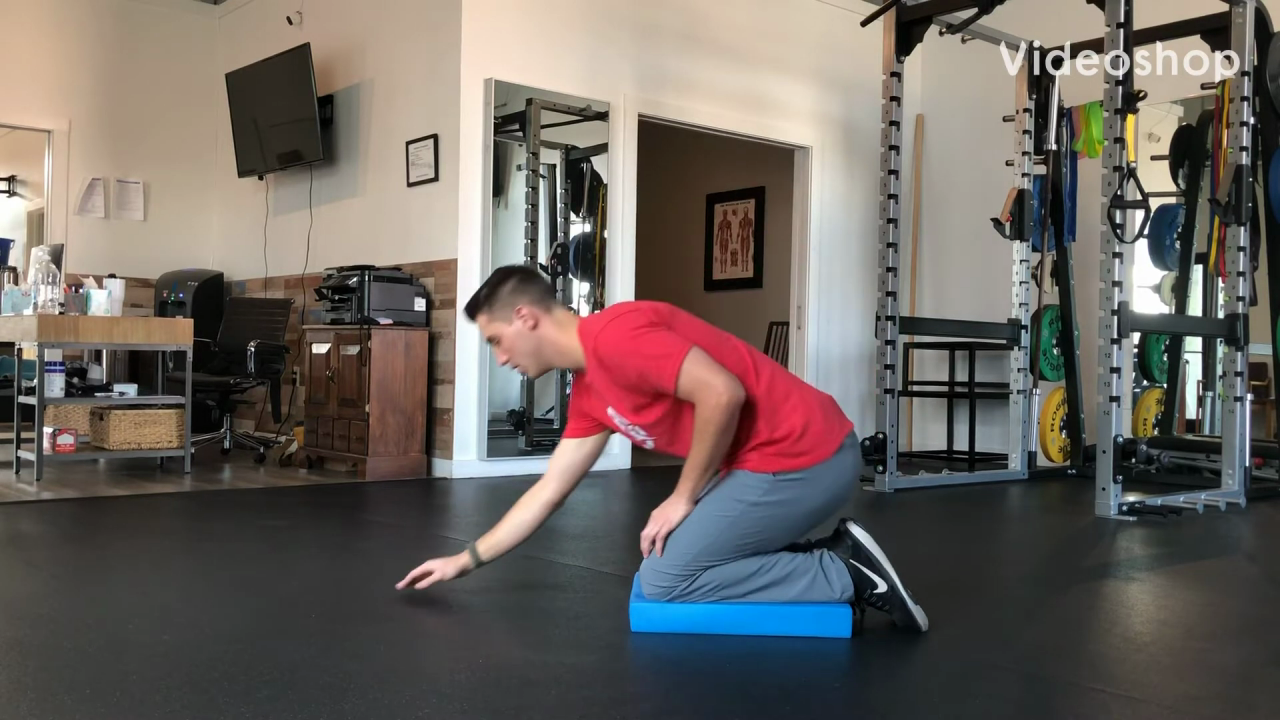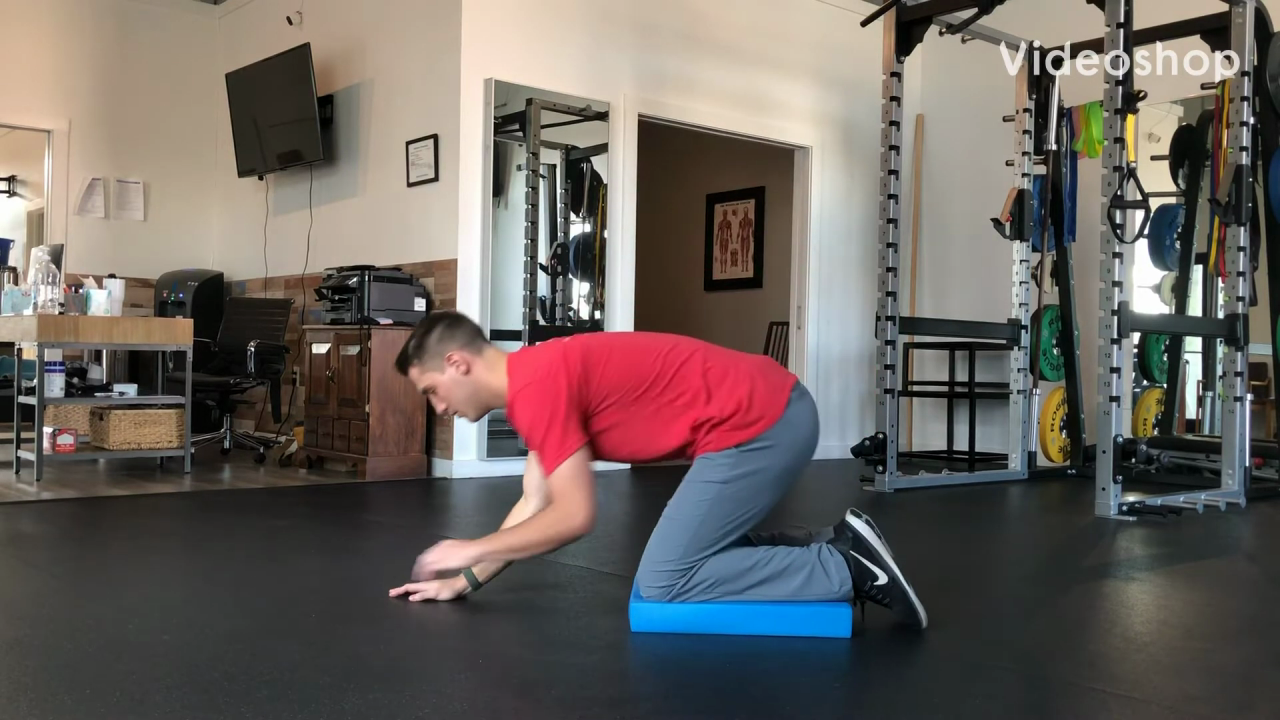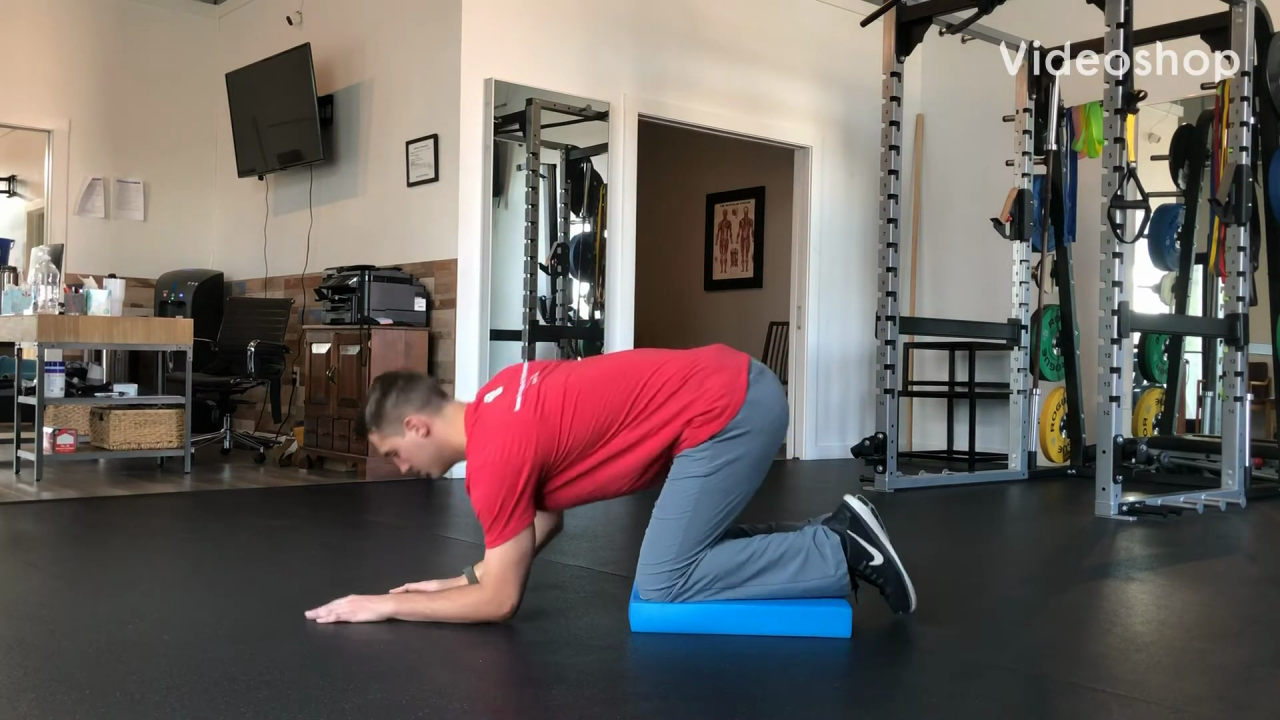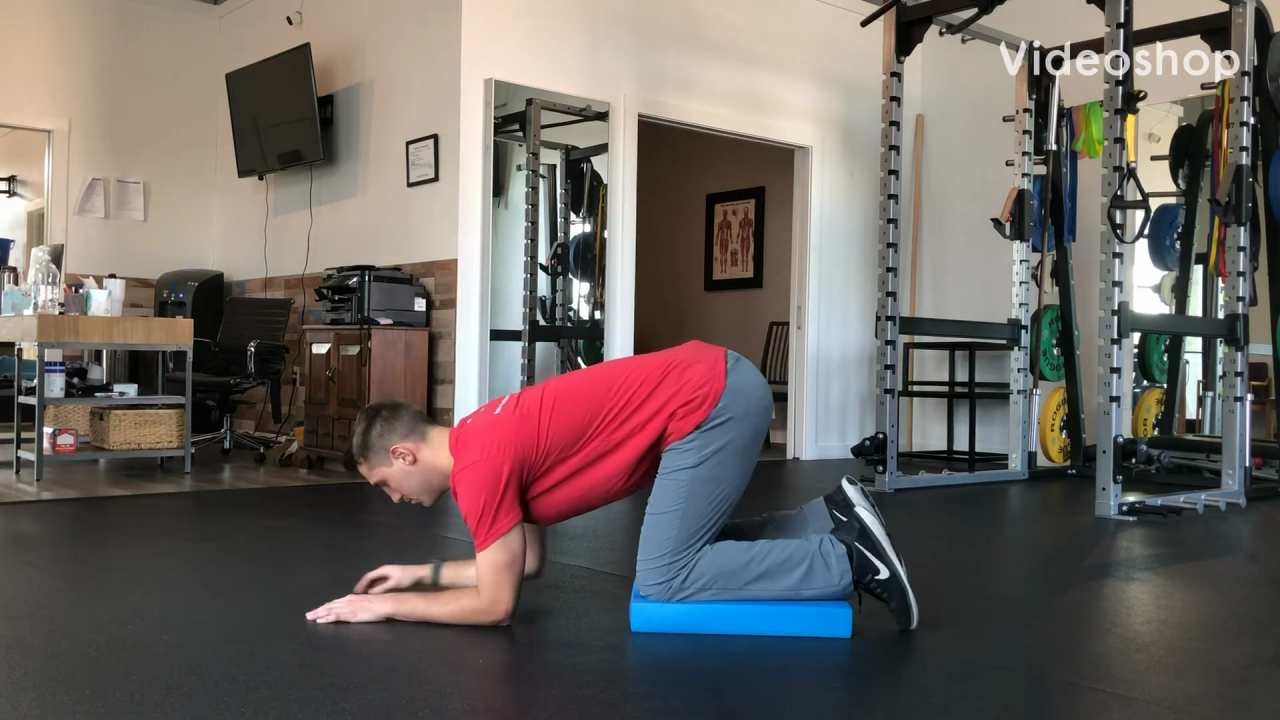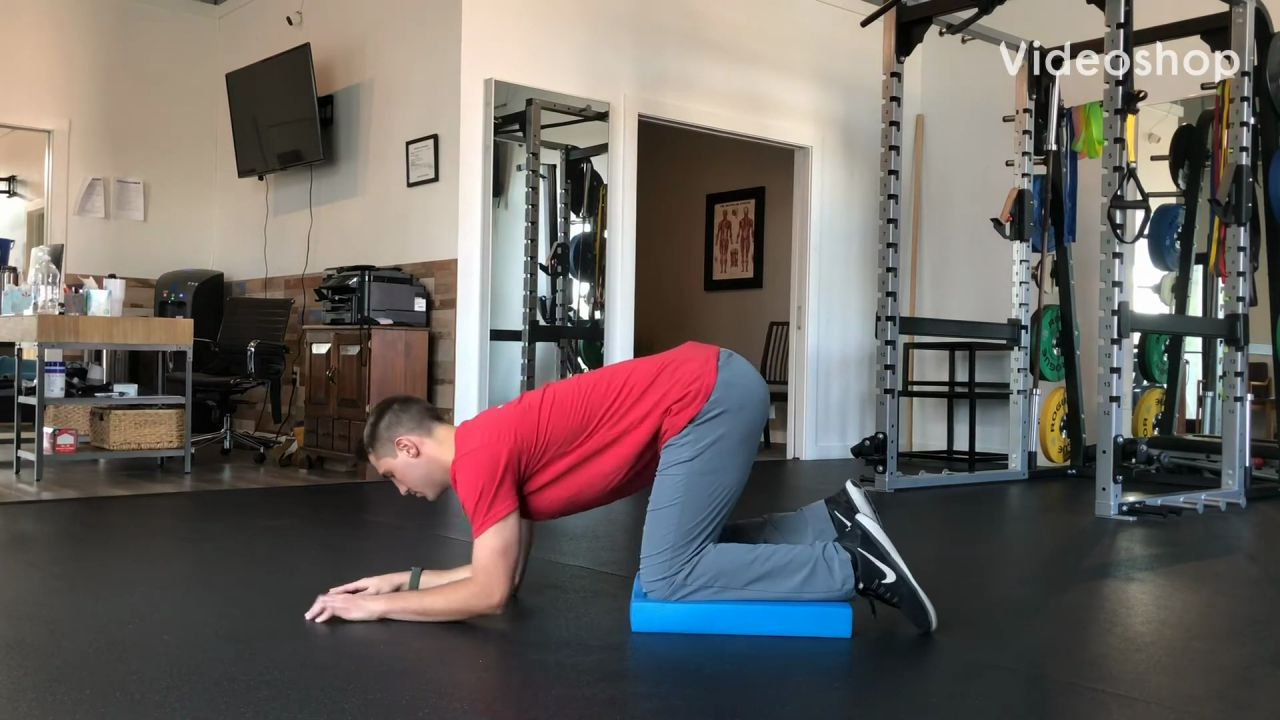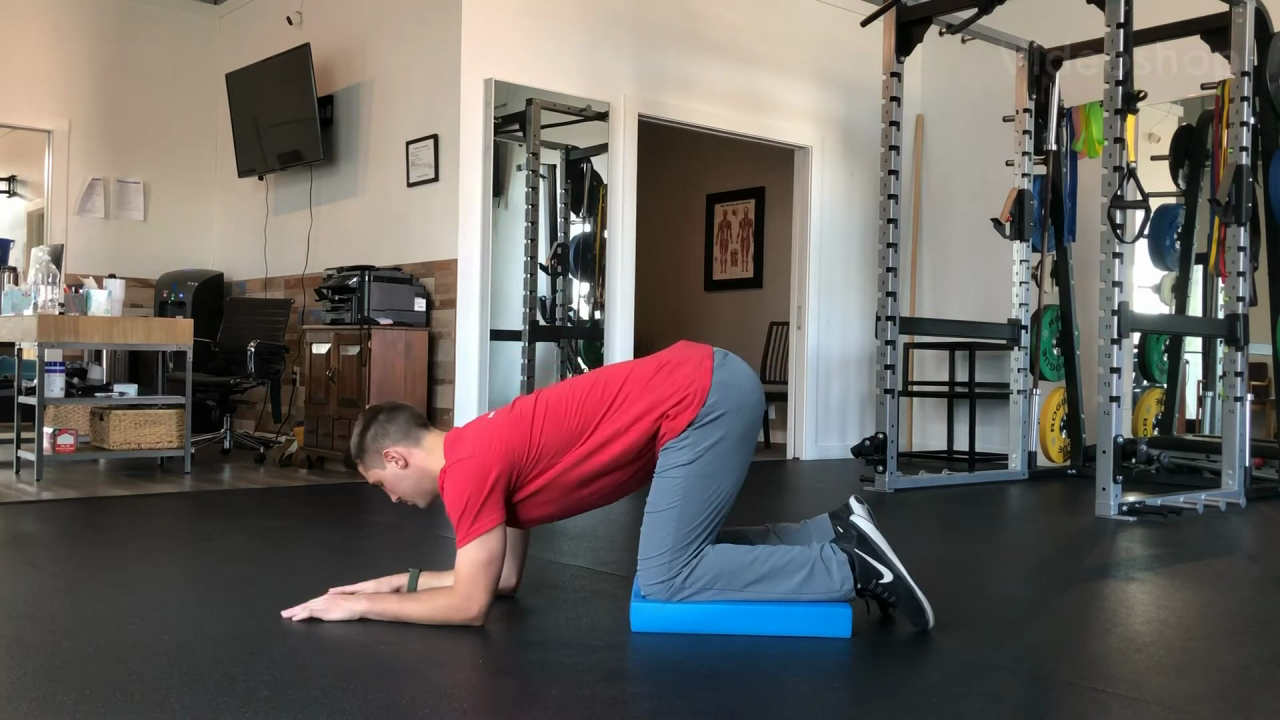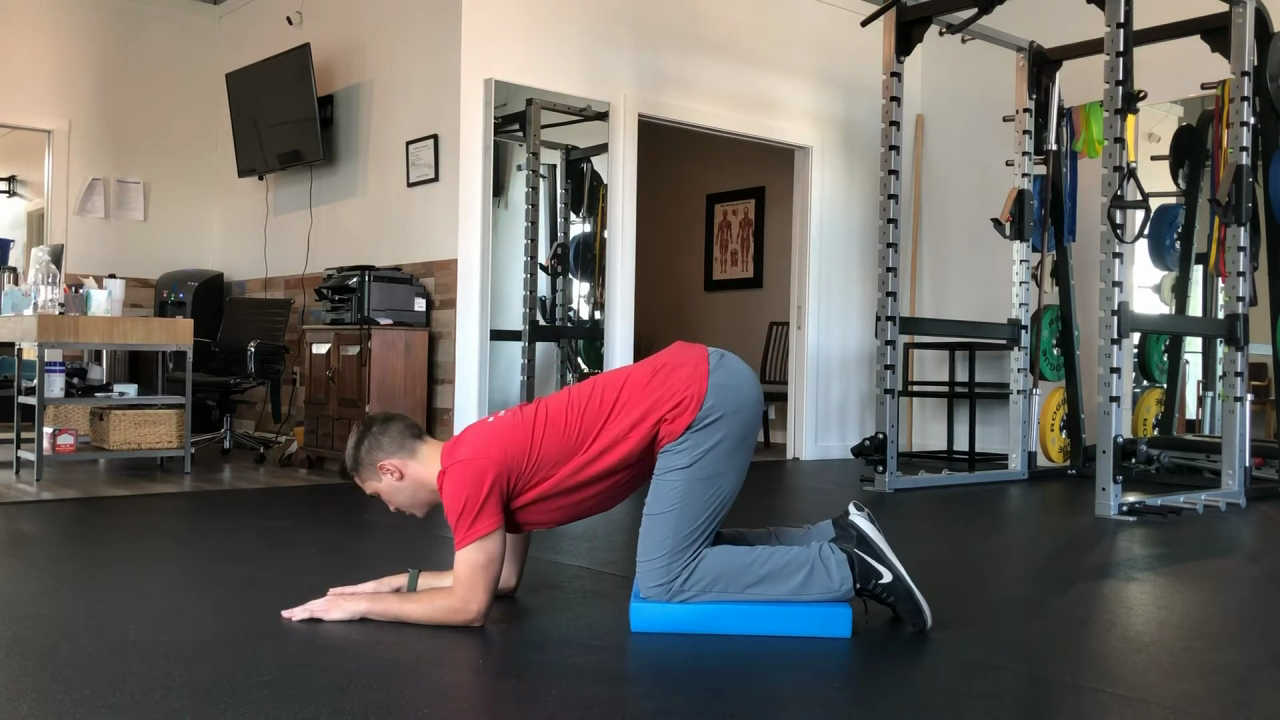
dt=0.4s
person 1, frame 1
left shoulder: (613, 335)
right shoulder: (590, 388)
left elbow: (725, 395)
right elbow: (550, 489)
left wrist: (683, 499)
right wrist: (466, 560)
left hip: (803, 456)
right hip: (803, 453)
left knee: (665, 581)
right knee: (673, 555)
left ankle: (844, 575)
right ankle: (832, 557)
person 1, frame 2
left shoulder: (534, 388)
right shoulder: (539, 372)
left elbow: (575, 516)
right elbow: (535, 505)
left wrist: (471, 551)
right wrist: (466, 576)
left hip: (759, 424)
right hip: (774, 409)
left knee: (664, 584)
right knee: (694, 551)
left ankle: (849, 568)
right ankle: (837, 545)
person 1, frame 3
left shoulder: (495, 456)
right shoulder: (494, 404)
left elbow: (500, 601)
right elbow: (546, 515)
left wrist: (387, 605)
right wrist: (462, 580)
left hip: (729, 411)
right hip: (738, 385)
left knee: (664, 585)
right knee: (682, 551)
left ankle: (843, 553)
right ankle: (834, 533)
person 1, frame 4
left shoulder: (479, 465)
right shoulder: (487, 439)
left elbow: (495, 604)
right elbow: (525, 559)
left wrist: (387, 606)
right wrist: (426, 574)
left hip: (712, 401)
right hip: (721, 384)
left knee: (665, 579)
right knee: (684, 551)
left ankle: (847, 559)
right ankle: (833, 519)
person 1, frame 5
left shoulder: (478, 458)
right shoulder: (499, 448)
left elbow: (487, 595)
right elbow: (504, 573)
left wrist: (379, 603)
right wrist: (403, 579)
left hip: (709, 396)
right hip: (720, 386)
left knee: (668, 577)
right knee: (688, 550)
left ankle: (851, 565)
right ankle: (835, 519)
person 1, frame 6
left shoulder: (468, 470)
right shoulder: (492, 455)
left elbow: (470, 603)
right elbow: (502, 575)
left wrist: (362, 604)
right wrist: (401, 580)
left hip: (705, 397)
right hip: (714, 383)
left knee: (666, 581)
right knee: (685, 549)
left ankle: (850, 566)
right ankle: (836, 532)
person 1, frame 7
left shoulder: (465, 473)
right shoulder: (487, 458)
left elbow: (469, 605)
right elbow: (501, 576)
left wrist: (363, 606)
right wrist: (400, 582)
left hip: (704, 399)
right hip: (712, 383)
left knee: (665, 582)
right knee: (685, 552)
left ankle: (848, 567)
right ankle: (837, 536)
